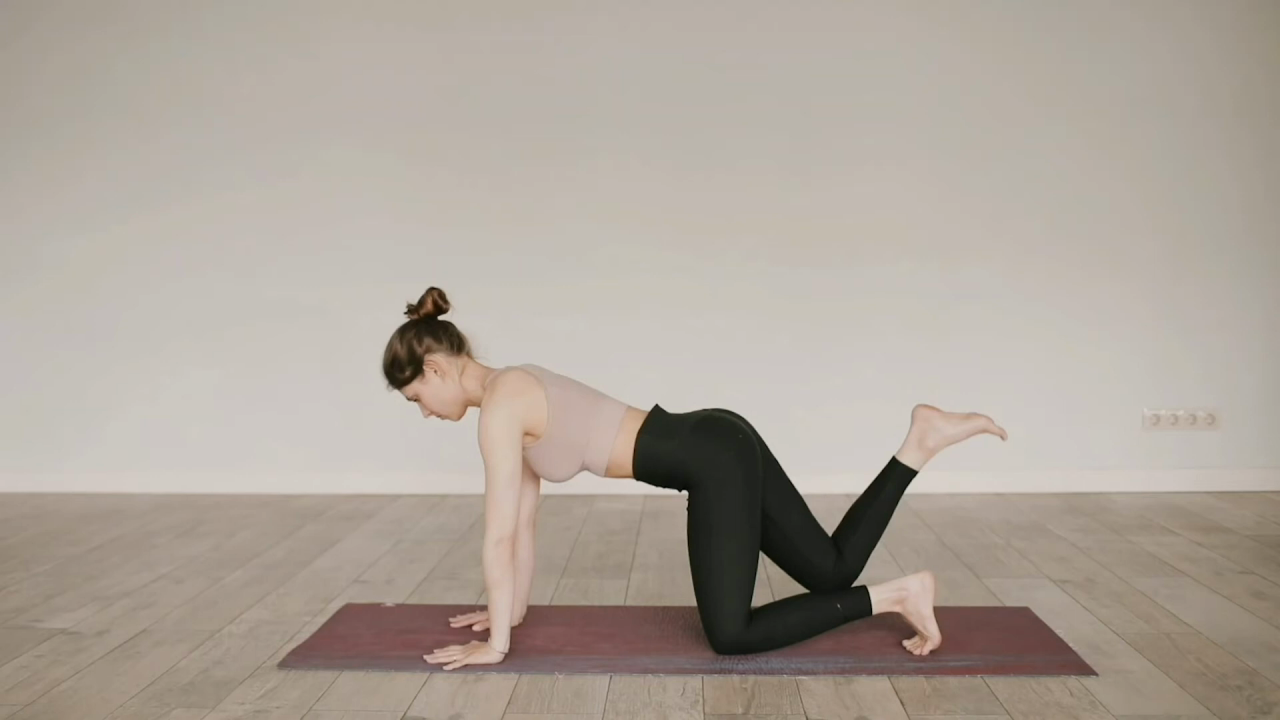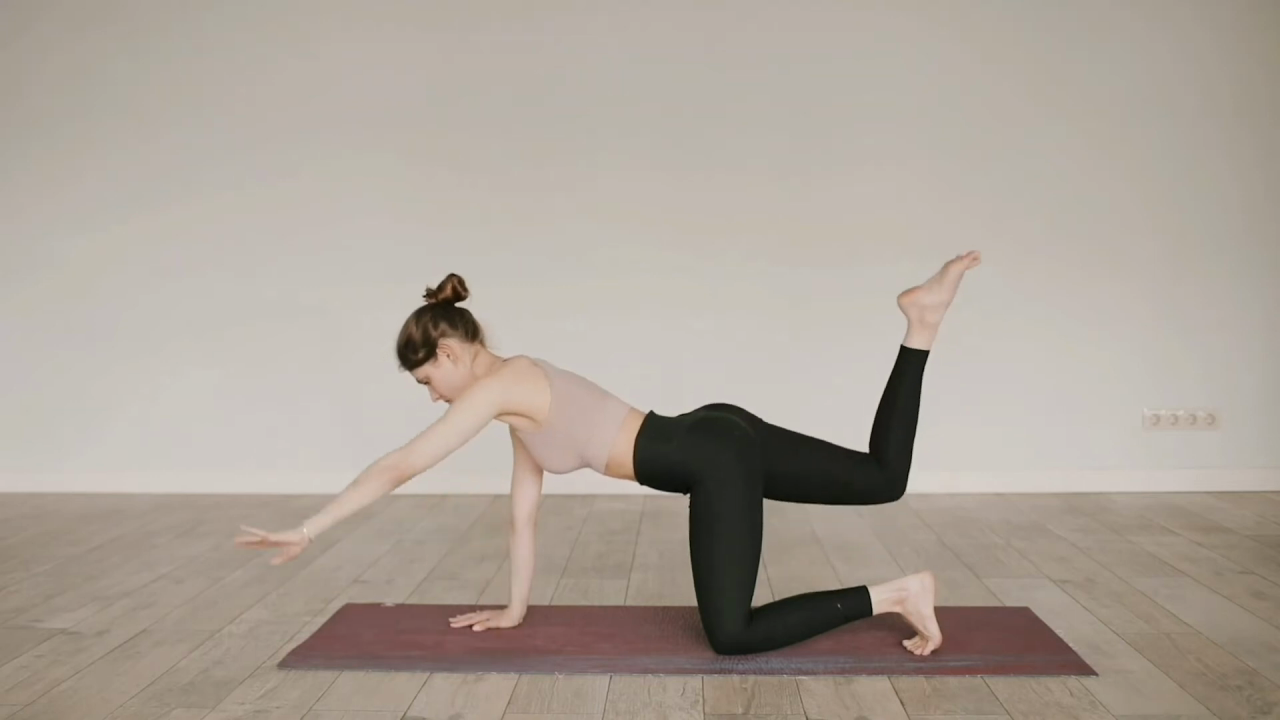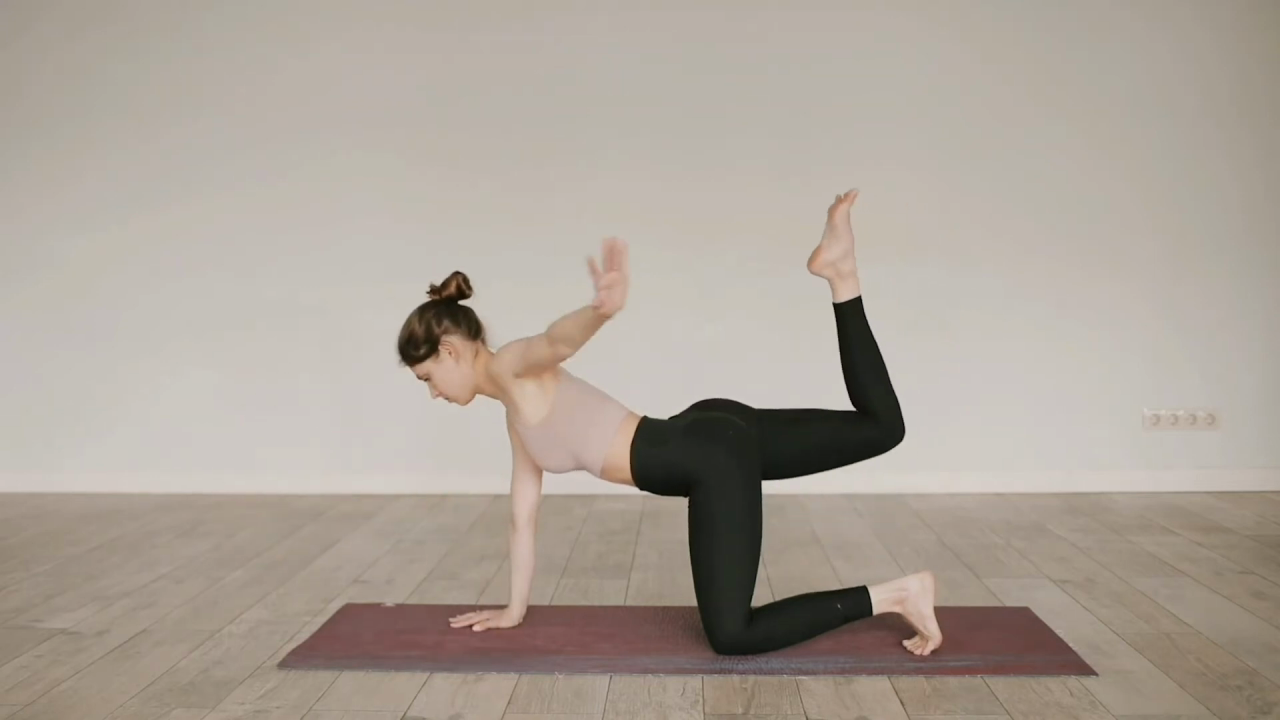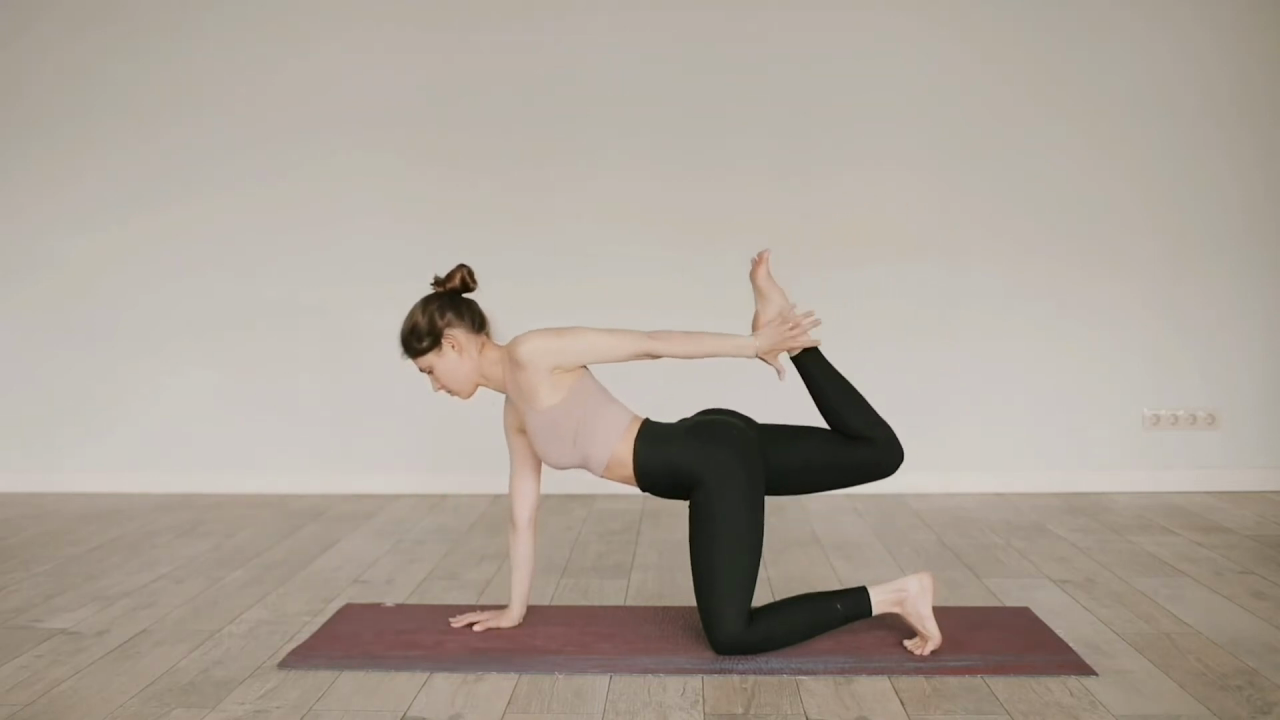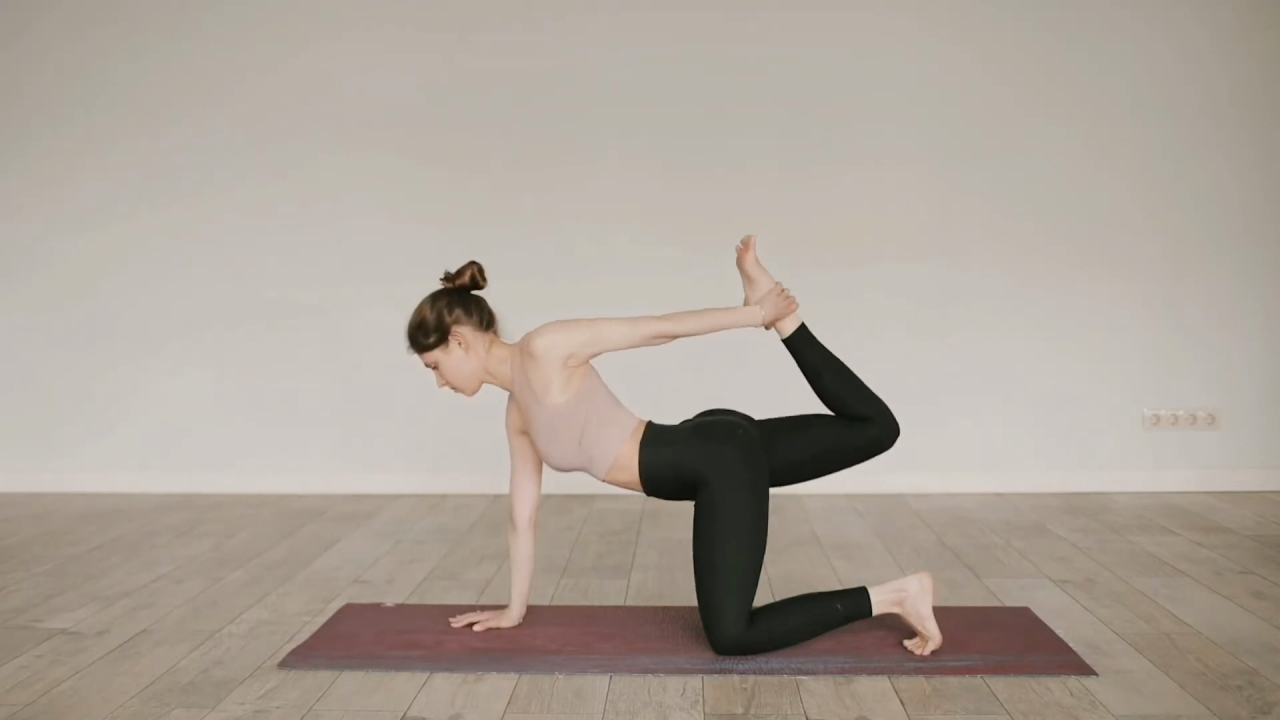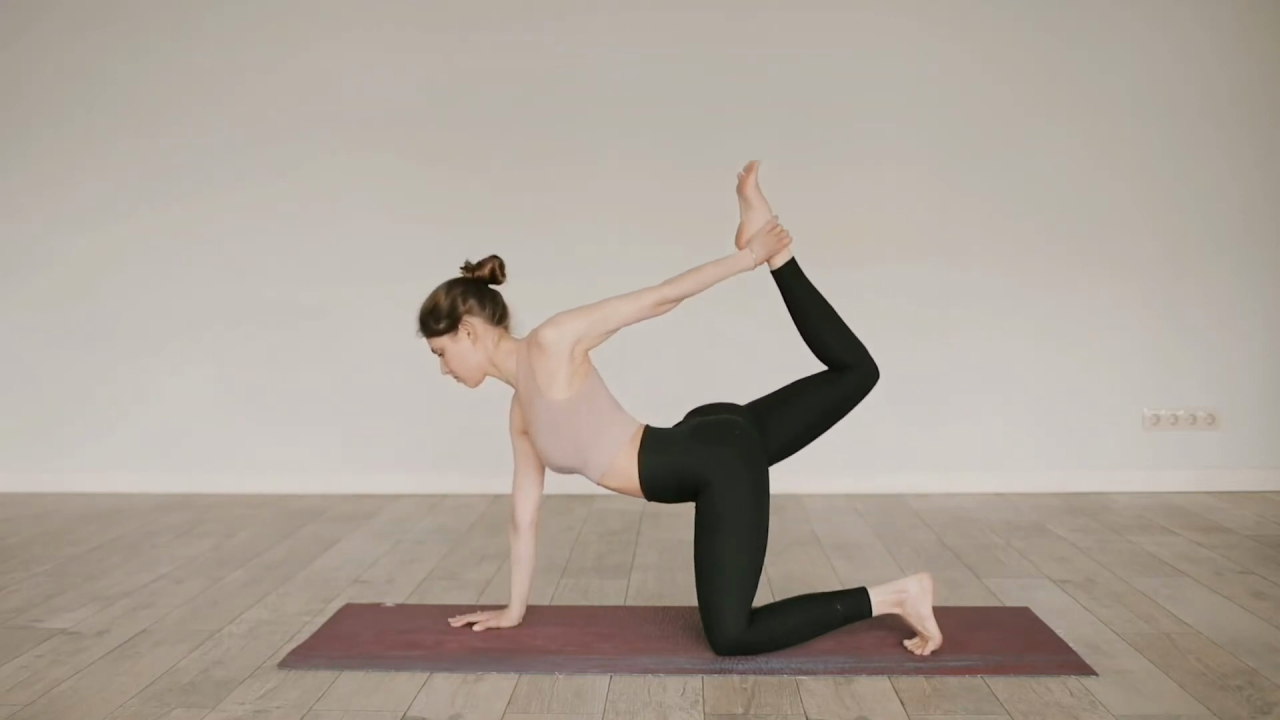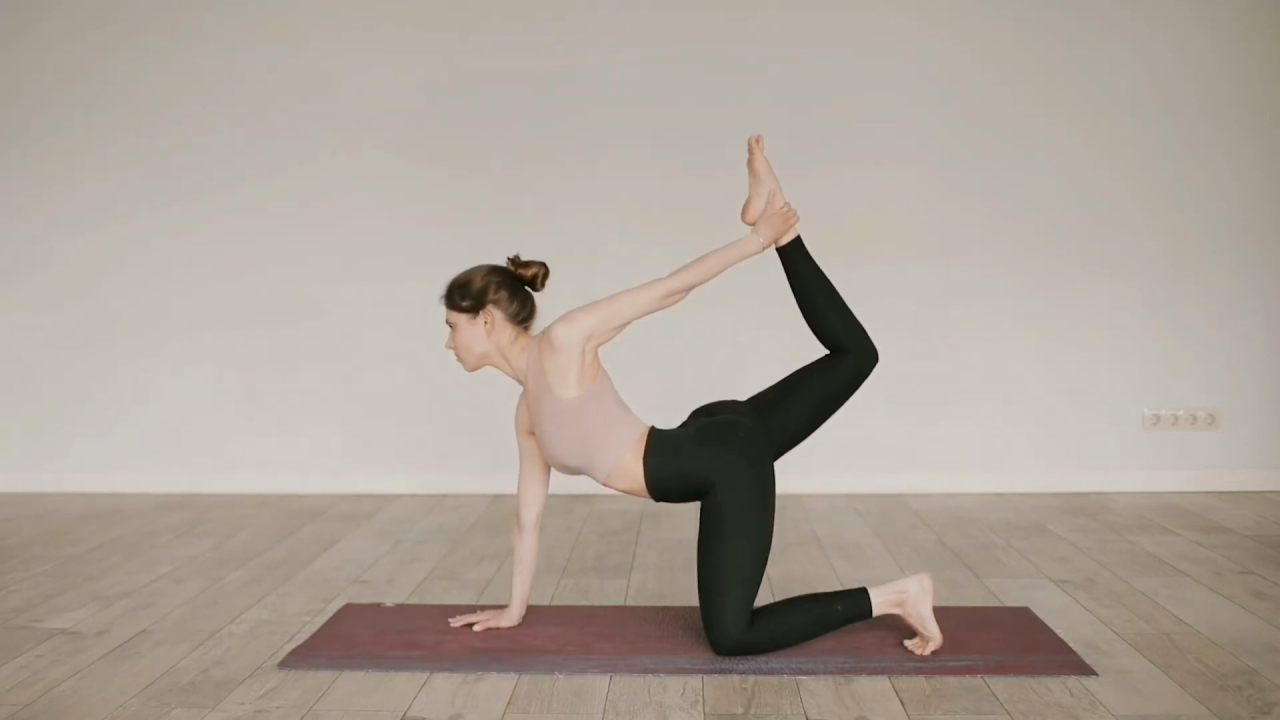
dt=0.7s
person 1, frame 1
left shoulder: (497, 407)
right shoulder: (513, 394)
left elbow: (498, 536)
right elbow: (523, 518)
left wrist: (495, 643)
right wrist: (512, 609)
left hip: (715, 460)
right hip: (719, 445)
left knee: (731, 634)
right knee: (831, 572)
left ankle: (894, 594)
right ankle: (921, 440)
person 1, frame 2
left shoulder: (498, 386)
right shoulder: (517, 396)
left elbow: (404, 463)
right elbow: (522, 513)
left wrist: (311, 528)
right wrist: (514, 608)
left hip: (716, 461)
right hip: (718, 441)
left knee: (732, 635)
right knee: (882, 480)
left ankle: (891, 596)
right ankle: (918, 322)
person 1, frame 3
left shoulder: (511, 367)
right shoulder: (517, 412)
left elbow: (559, 340)
right elbow: (524, 515)
left wrist: (599, 310)
right wrist: (515, 608)
left hip: (714, 457)
right hip: (715, 441)
left knee: (732, 635)
right knee: (882, 428)
left ankle: (891, 596)
right ankle: (839, 274)
person 1, frame 4
left shoulder: (531, 354)
right shoulder: (516, 411)
left elbow: (649, 344)
right elbow: (523, 514)
left wrist: (752, 346)
right wrist: (514, 608)
left hip: (715, 457)
right hip: (708, 455)
left knee: (732, 636)
left ankle: (892, 596)
person 1, frame 5
left shoulder: (543, 350)
right shoulder: (517, 411)
left elbow: (658, 329)
right elbow: (522, 516)
left wrist: (753, 315)
right wrist: (514, 608)
left hip: (720, 457)
right hip: (713, 456)
left knee: (731, 635)
left ankle: (890, 594)
person 1, frame 6
left shoulder: (552, 343)
right shoulder: (521, 411)
left elbow: (660, 298)
right elbow: (525, 516)
left wrist: (750, 258)
right wrist: (513, 610)
left hip: (720, 459)
right hip: (711, 451)
left knee: (731, 637)
left ankle: (890, 598)
person 1, frame 7
left shoulder: (563, 341)
right shoulder: (528, 410)
left elbow: (670, 288)
right elbow: (529, 514)
left wrist: (758, 239)
right wrist: (514, 608)
left hip: (727, 458)
right hip: (714, 449)
left knee: (731, 637)
left ankle: (891, 597)
